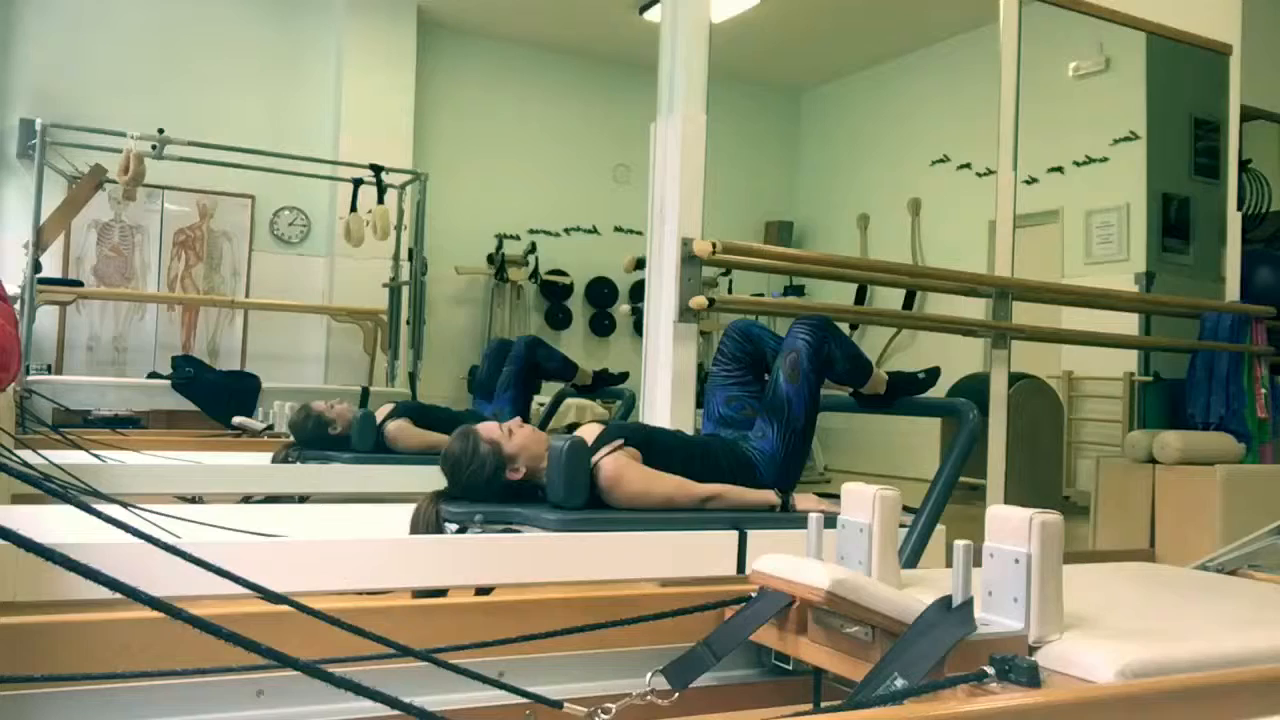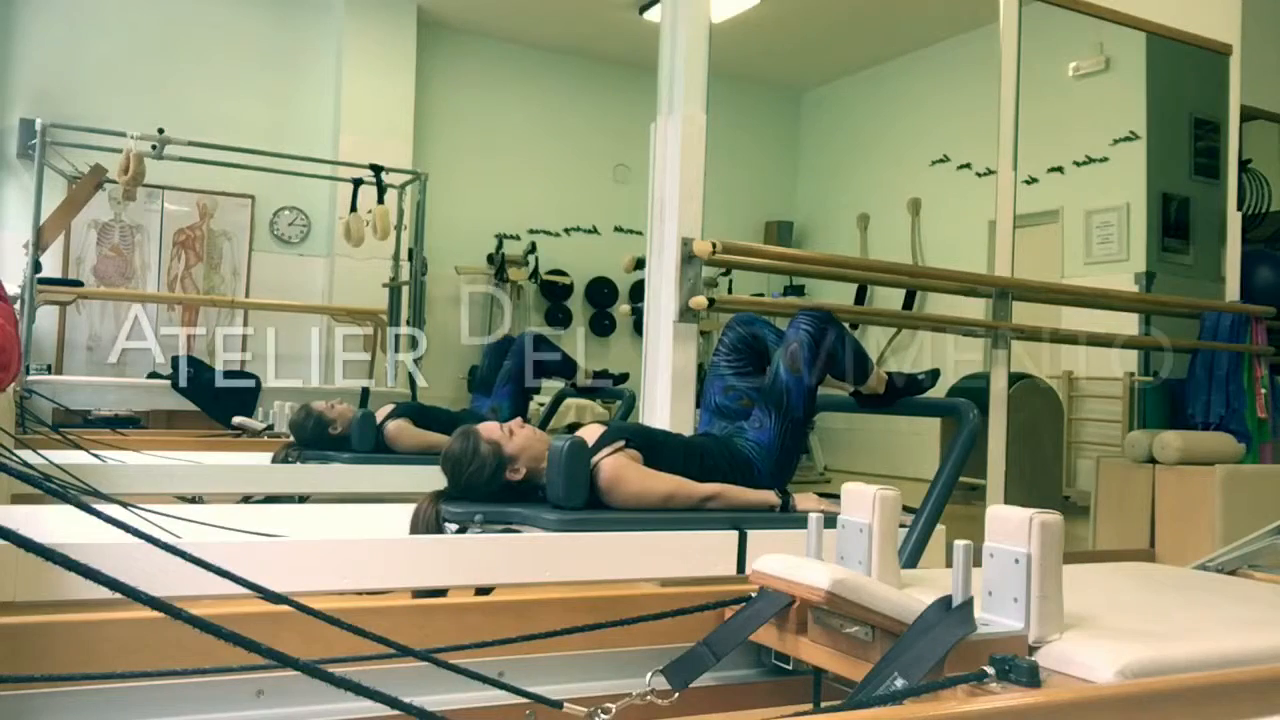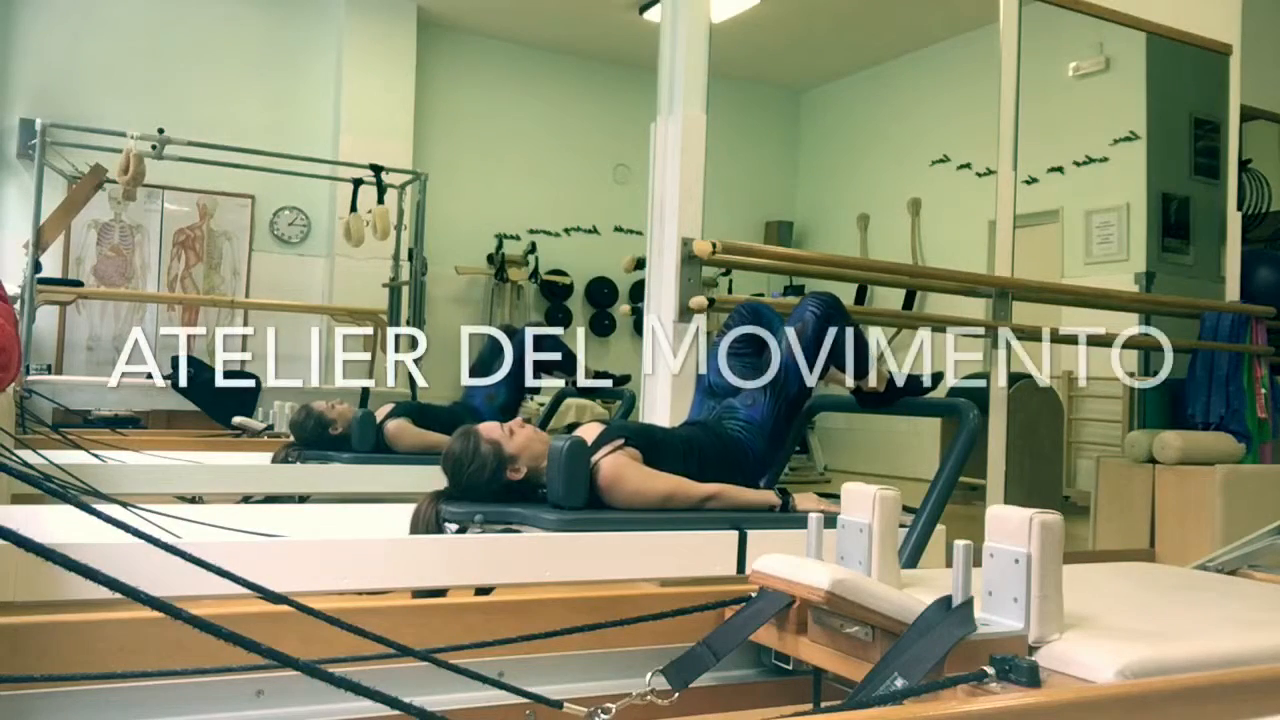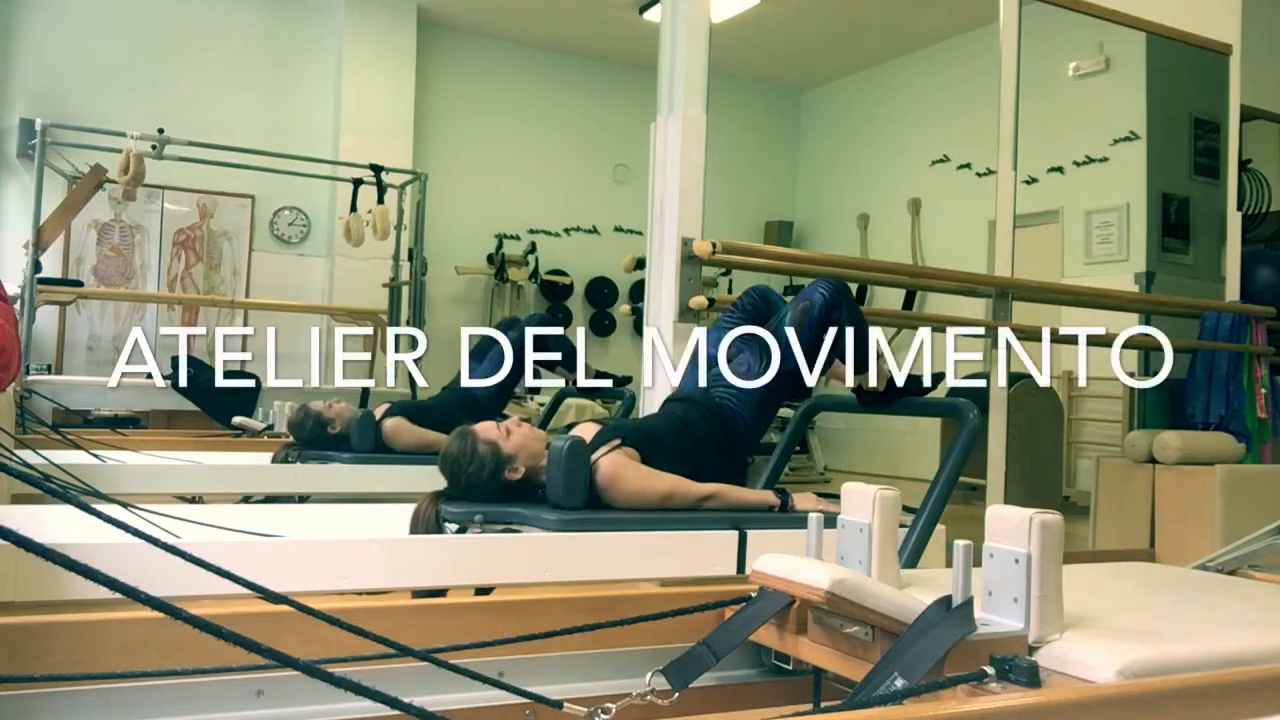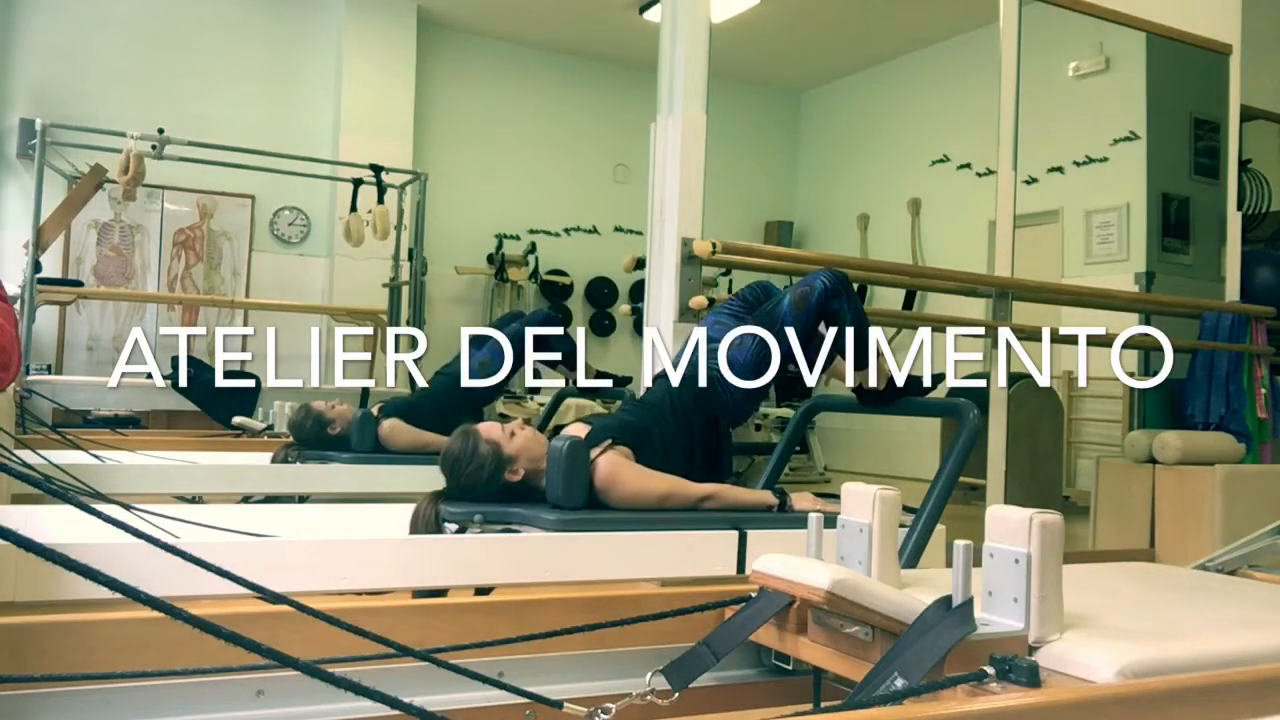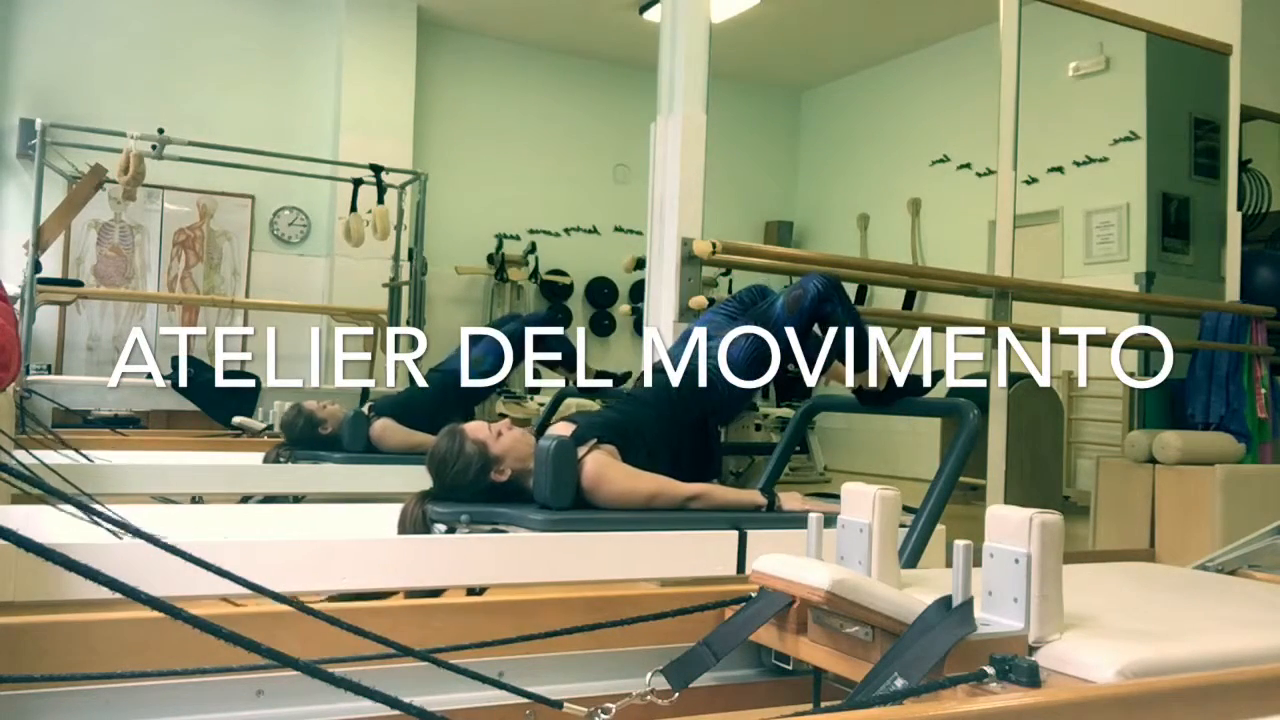
dt=0.7s
person 1, frame 1
right shoulder: (608, 478)
right elbow: (705, 495)
right wrist: (788, 500)
left hip: (722, 444)
right hip: (755, 462)
left knee: (742, 333)
right knee: (811, 330)
left ankle: (844, 382)
right ankle: (881, 387)
person 1, frame 2
right shoulder: (607, 479)
right elbow: (707, 495)
right wrist: (786, 501)
left hip: (716, 441)
right hip: (749, 458)
left knee: (743, 327)
right knee: (812, 322)
left ankle: (851, 382)
right ankle: (881, 387)
person 1, frame 3
right shoulder: (607, 478)
right elbow: (705, 495)
right wrist: (786, 501)
left hip: (704, 430)
right hip: (736, 445)
left knee: (751, 314)
right knee: (820, 307)
left ankle: (850, 379)
right ankle: (877, 386)
person 1, frame 4
right shoulder: (605, 478)
right elbow: (703, 494)
right wrist: (786, 501)
left hip: (691, 409)
right hip: (724, 419)
left knee: (761, 298)
right knee: (826, 294)
left ankle: (849, 377)
right ankle: (875, 385)
person 1, frame 5
right shoulder: (604, 478)
right elbow: (702, 496)
right wrist: (785, 500)
left hip: (681, 387)
right hip: (716, 395)
left knee: (763, 295)
right knee: (826, 287)
left ankle: (855, 379)
right ankle: (872, 382)
person 1, frame 6
right shoulder: (590, 477)
right elbow: (688, 495)
right wrist: (775, 502)
left hip: (667, 384)
left knee: (759, 298)
right knee: (816, 292)
left ankle: (846, 378)
right ankle: (873, 382)
person 2, frame 1
left shoulder: (373, 423)
right shoulder: (392, 433)
right elbow: (452, 444)
left hip: (478, 418)
right hip: (493, 426)
left knee: (502, 346)
right knee: (527, 346)
left ankle: (579, 379)
right ankle: (592, 381)
person 2, frame 2
right shoulder: (392, 433)
right elbow: (453, 444)
left hip: (475, 416)
right hip: (488, 425)
left knee: (502, 342)
right knee: (528, 341)
left ankle: (578, 379)
right ankle: (590, 380)
person 2, frame 3
right shoulder: (392, 433)
left hip: (467, 410)
right hip: (484, 419)
left knee: (507, 332)
right knee: (532, 335)
left ankle: (579, 378)
right ankle: (592, 380)
person 2, frame 4
right shoulder: (390, 432)
left hip: (457, 398)
right hip: (473, 405)
left knee: (512, 324)
right knee: (535, 324)
left ankle: (576, 374)
right ankle: (590, 379)
person 2, frame 5
right shoulder: (387, 433)
left hip: (449, 384)
right hip: (467, 389)
left knee: (517, 319)
right knee: (542, 321)
left ankle: (582, 376)
right ankle: (592, 379)
person 2, frame 6
left shoulder: (355, 424)
right shoulder: (378, 433)
left hip: (441, 382)
left knee: (514, 322)
right knee: (537, 325)
left ankle: (580, 375)
right ankle: (592, 378)
